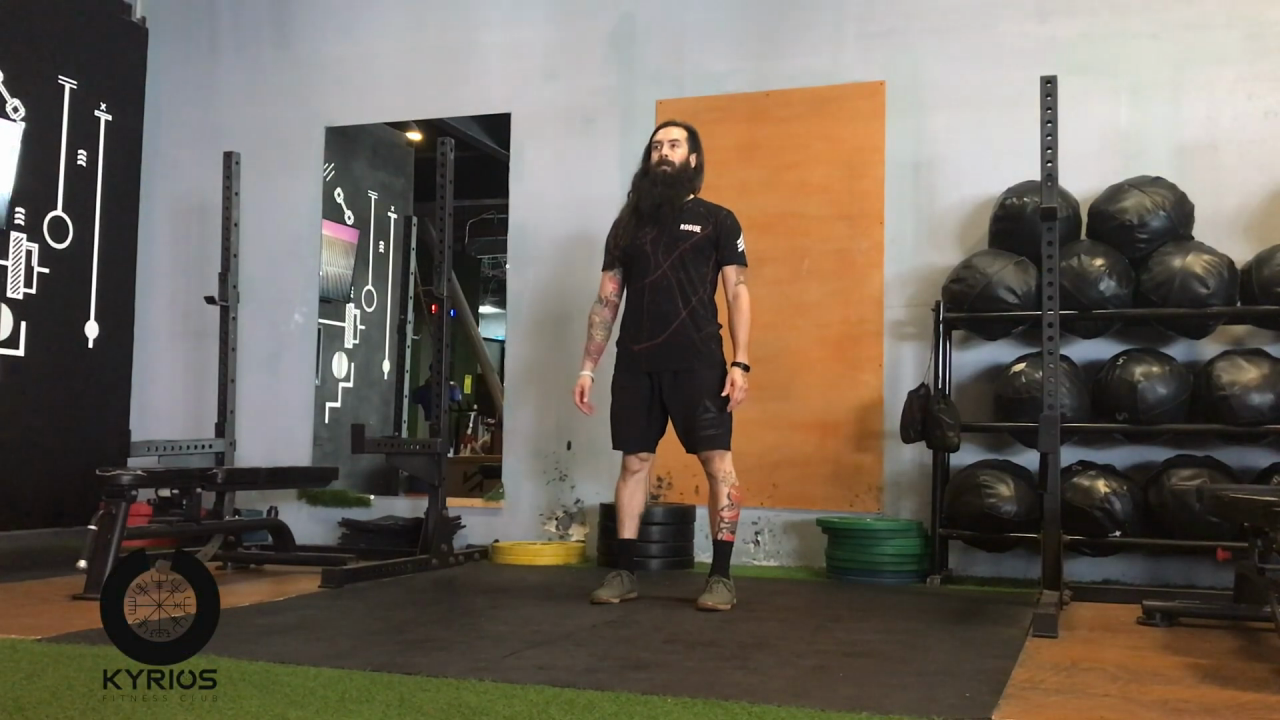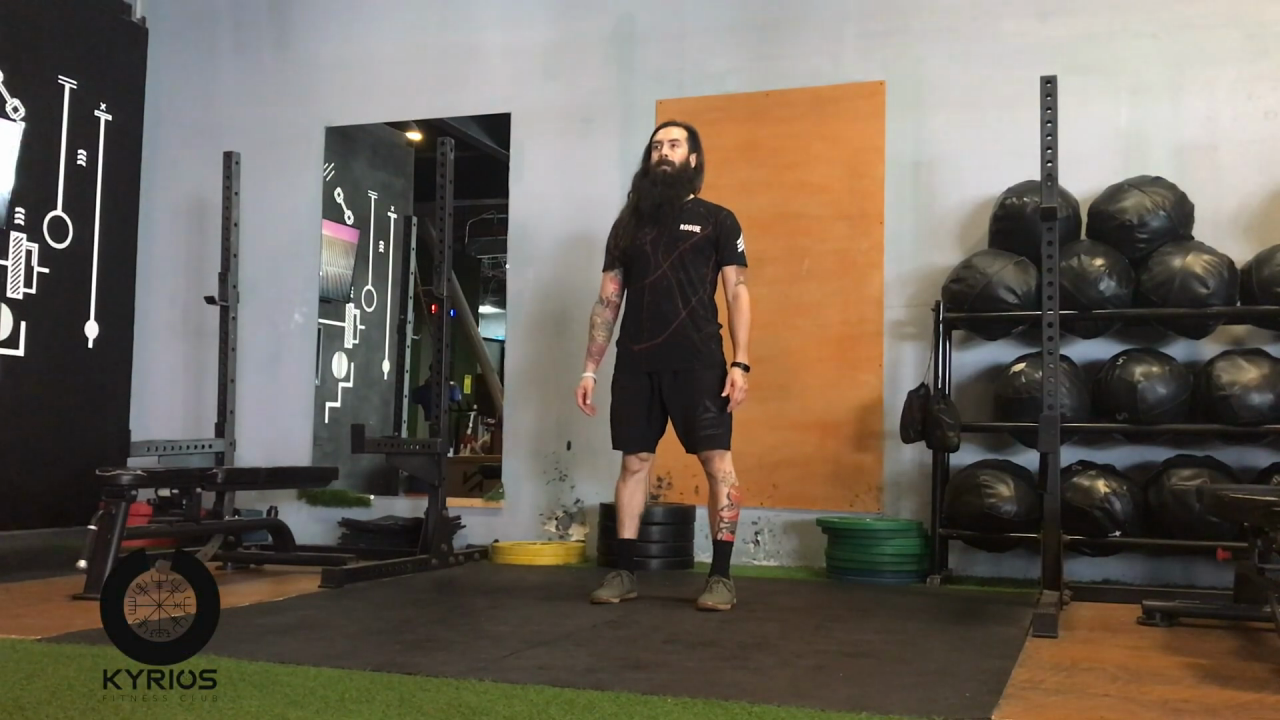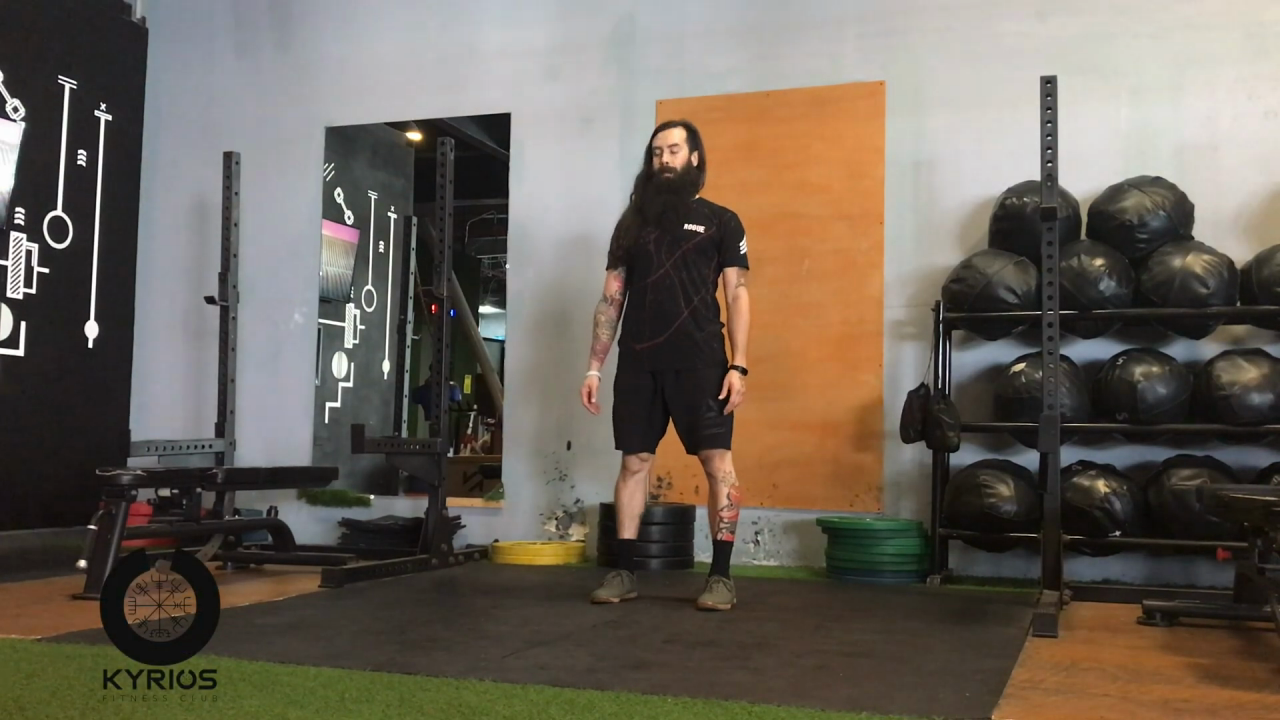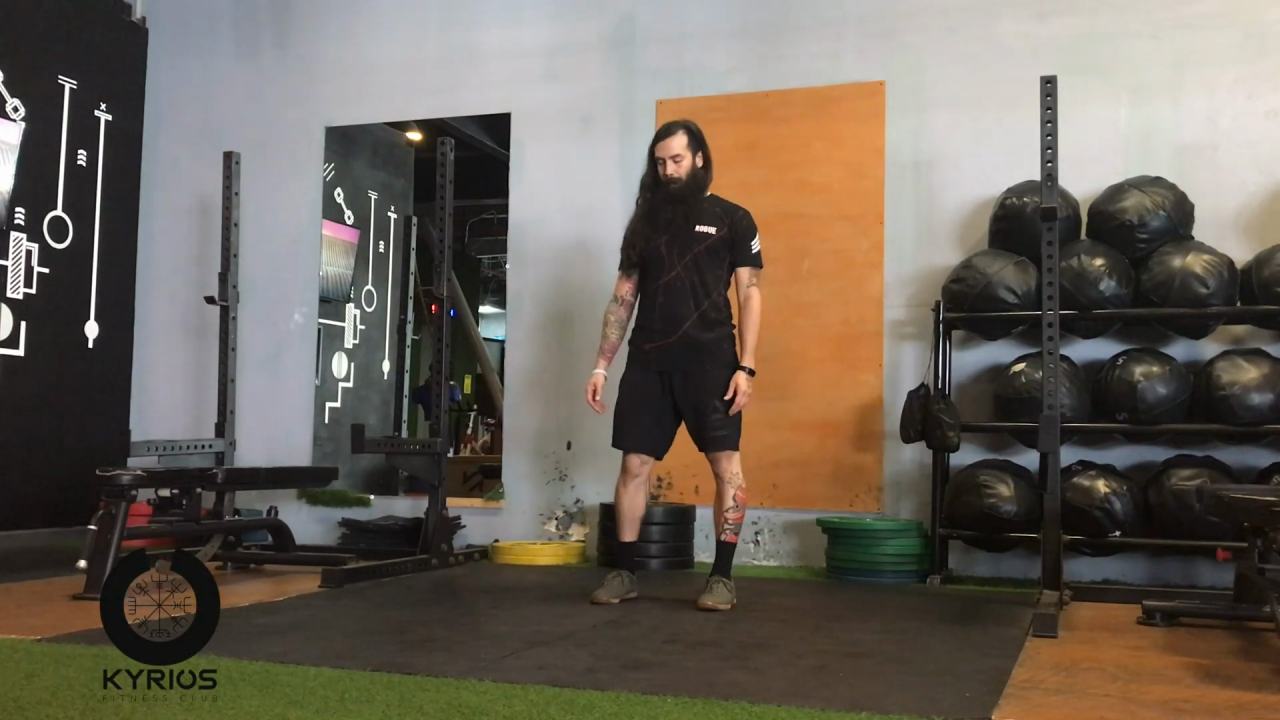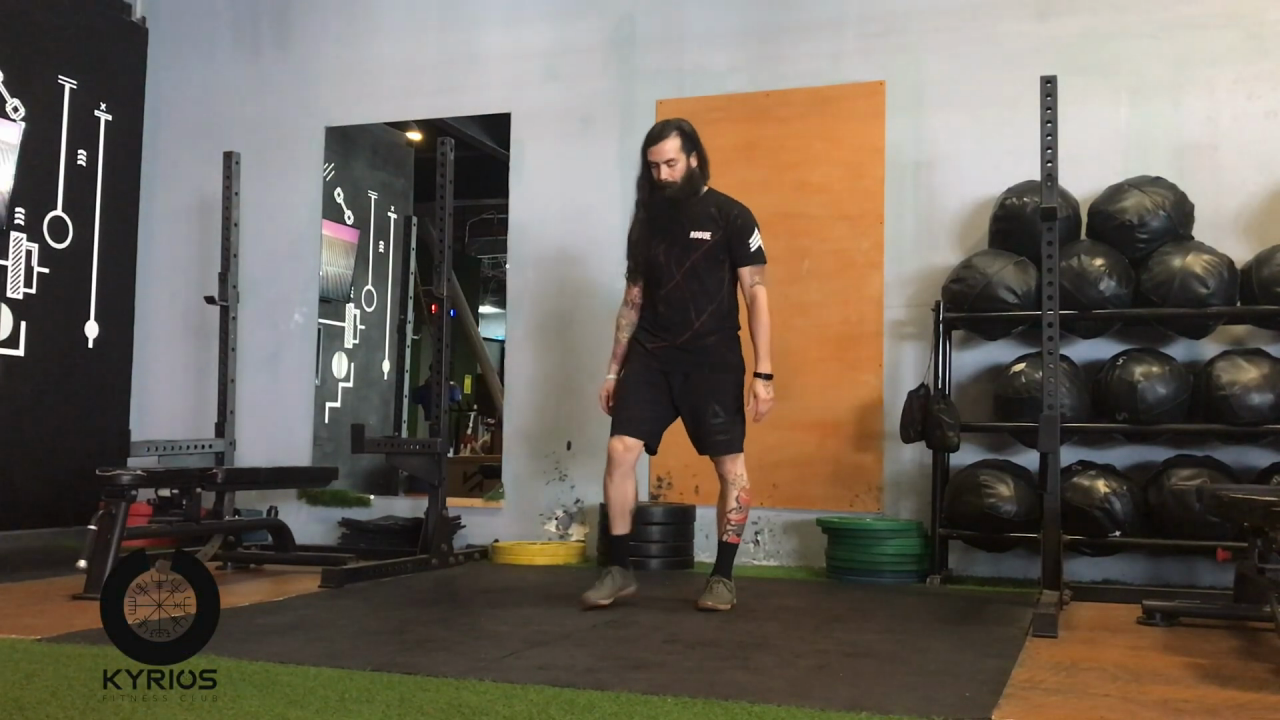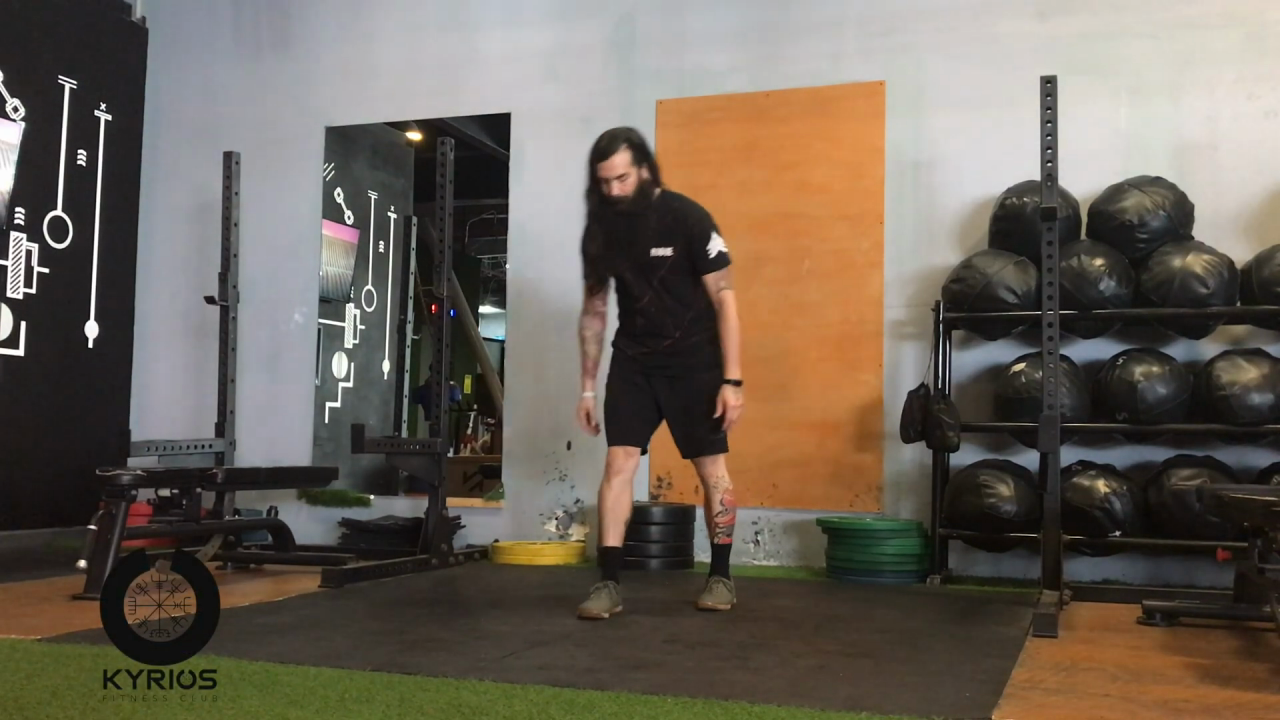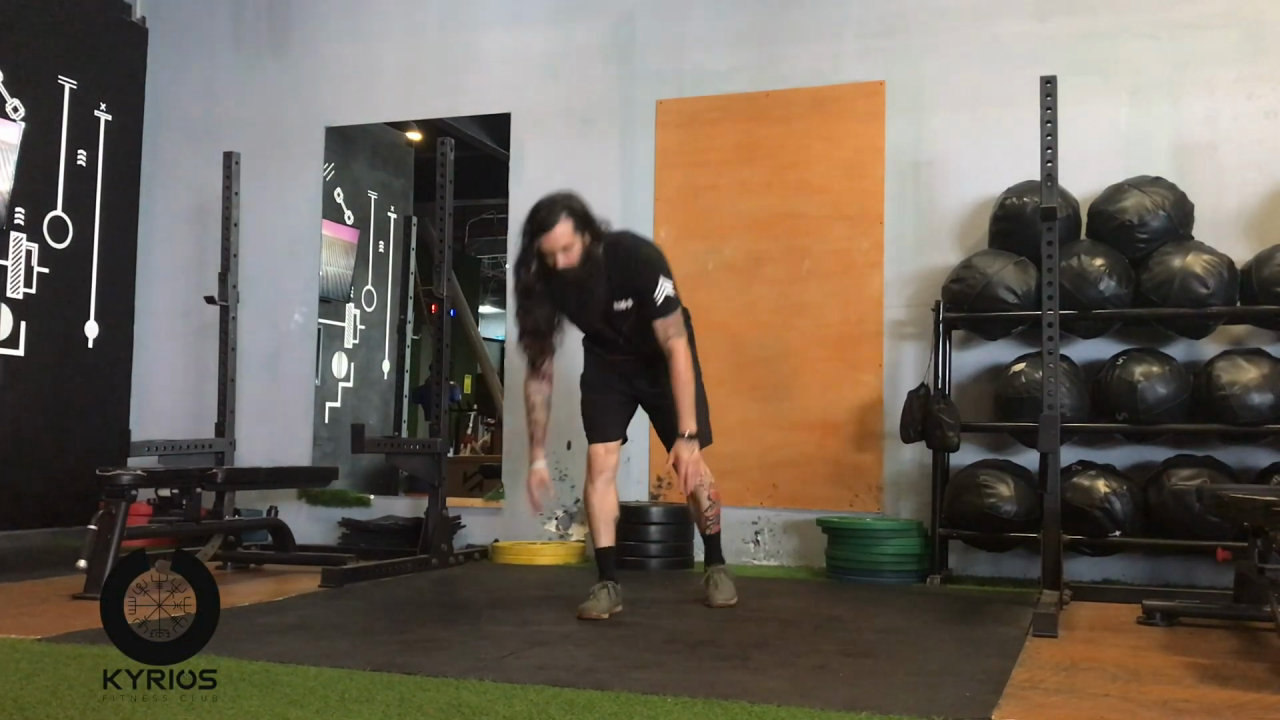
dt=0.3s
person 1, frame 1
left shoulder: (717, 220)
right shoulder: (628, 223)
left elbow: (737, 293)
right elbow: (607, 299)
left wrist: (740, 362)
right wrist: (587, 368)
left hip: (698, 362)
right hip: (636, 363)
left knee: (718, 461)
right knee: (634, 462)
left ankle: (721, 576)
right ankle: (624, 572)
person 1, frame 2
left shoulder: (716, 220)
right shoulder: (629, 224)
left elbow: (737, 293)
right elbow: (608, 300)
left wrist: (740, 362)
right wrist: (590, 369)
left hip: (697, 362)
right hip: (636, 363)
left knee: (717, 461)
right knee: (634, 462)
left ankle: (721, 576)
right ankle: (624, 571)
person 1, frame 3
left shoulder: (720, 221)
right shoulder: (633, 221)
left elbow: (737, 296)
right elbow: (611, 299)
left wrist: (738, 365)
right wrist: (594, 368)
left hip: (699, 362)
right hip: (638, 362)
left knee: (717, 461)
right knee: (633, 462)
left ankle: (721, 576)
right ankle: (624, 571)
person 1, frame 4
left shoulder: (733, 219)
right shoulder: (644, 222)
left elbow: (750, 296)
right elbow: (622, 299)
left wrist: (746, 366)
right wrist: (601, 366)
left hip: (710, 362)
right hip: (648, 362)
left knee: (726, 464)
right knee: (634, 465)
left ankle: (722, 576)
right ankle: (624, 571)
person 1, frame 5
left shoulder: (730, 217)
right shoulder: (646, 220)
left elbow: (756, 296)
right elbow: (632, 301)
left wrist: (763, 372)
right wrist: (614, 370)
left hip: (713, 362)
right hip: (651, 359)
left knee: (729, 465)
right knee: (621, 452)
left ankle: (723, 576)
right ankle: (618, 568)
person 1, frame 6
left shoulder: (688, 219)
right shoulder: (601, 229)
left elbow: (724, 299)
right elbow: (594, 310)
left wrist: (732, 379)
right wrist: (587, 386)
left hip: (692, 360)
right hip: (632, 361)
left knee: (711, 466)
right knee: (618, 464)
left ankle: (720, 576)
right ankle: (608, 582)
person 1, frame 7
left shoulder: (637, 257)
right shoulder: (544, 282)
left elbow: (677, 349)
right elbow: (540, 370)
left wrist: (687, 433)
right wrist: (538, 456)
left hip: (662, 354)
right hip: (607, 362)
left knee: (693, 464)
right knee: (600, 465)
left ankle: (716, 565)
right ankle: (607, 583)
